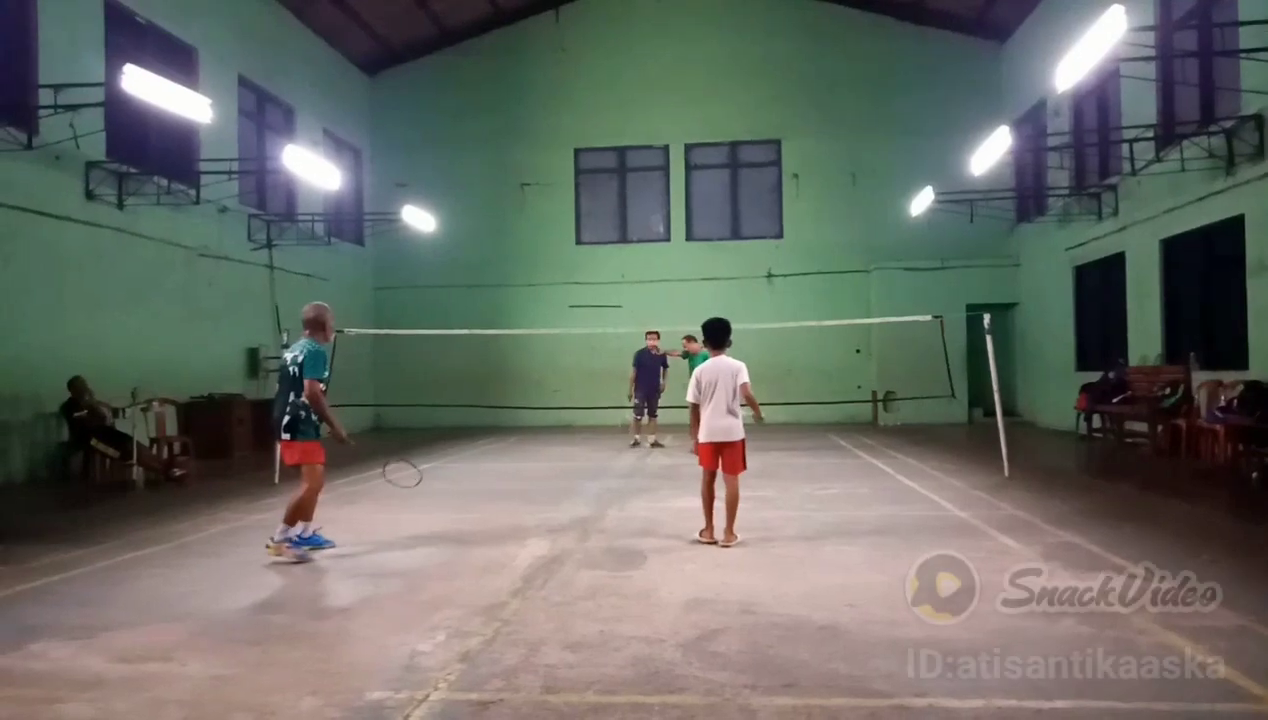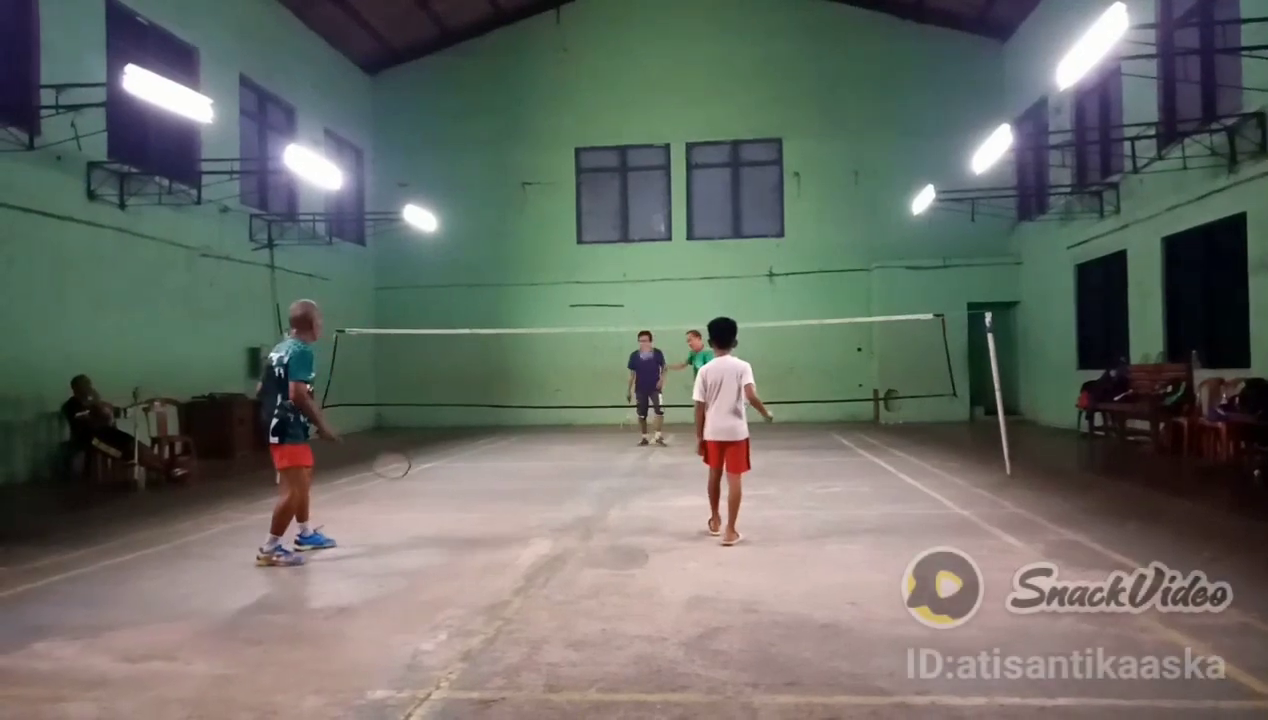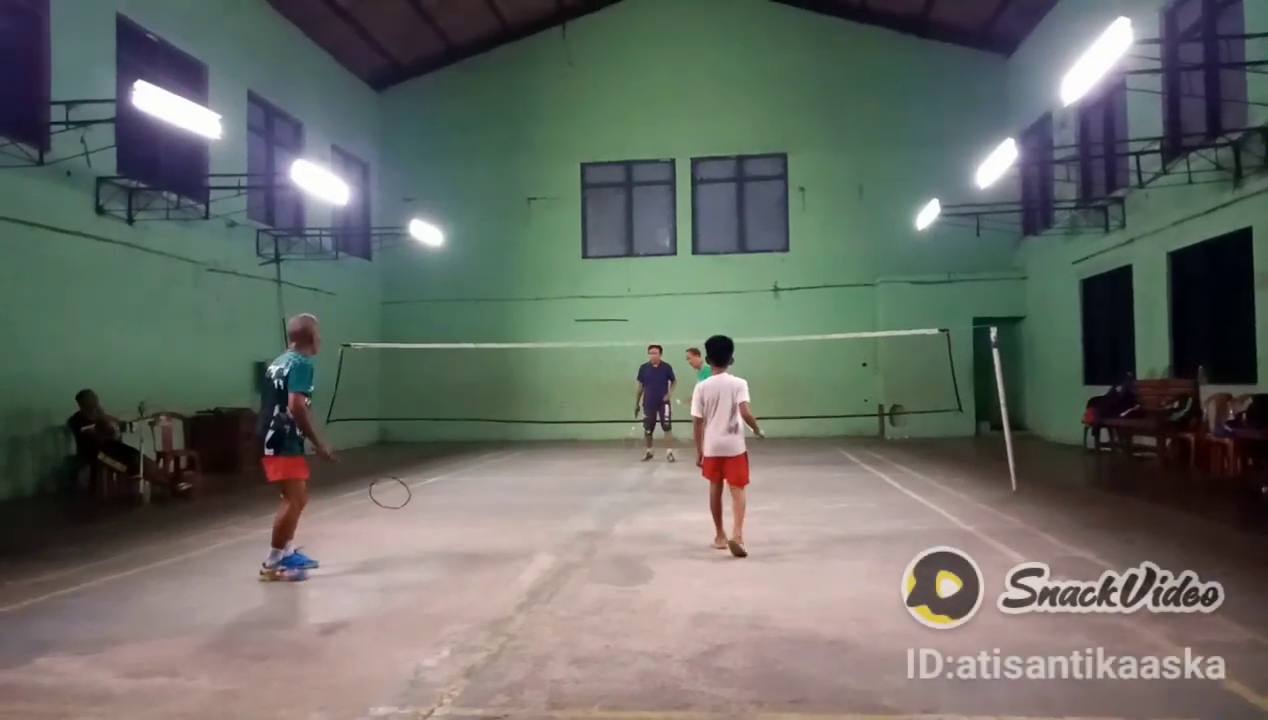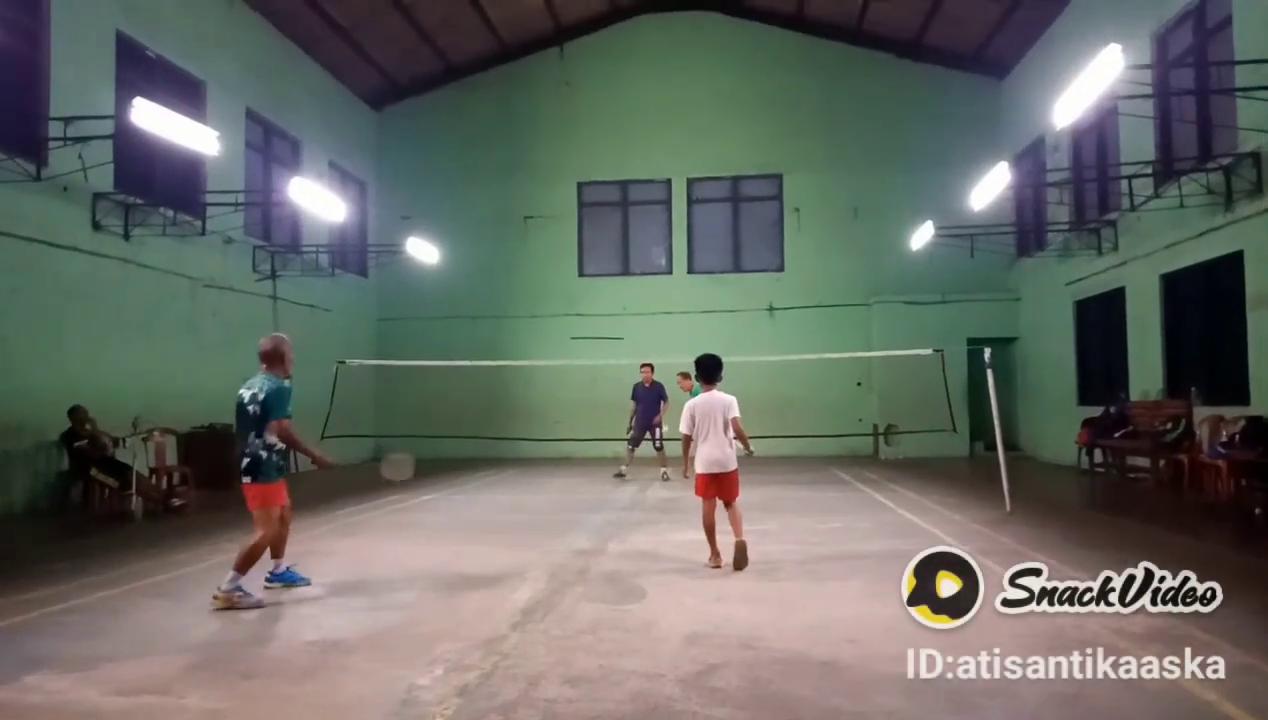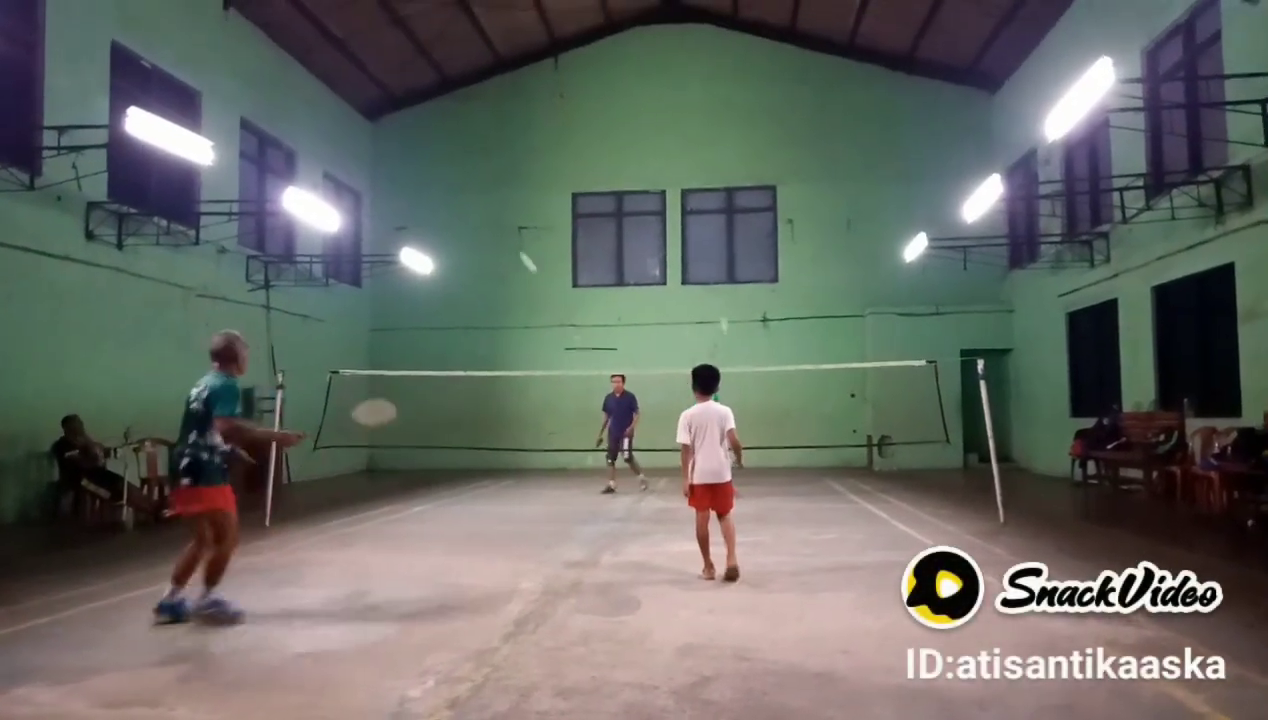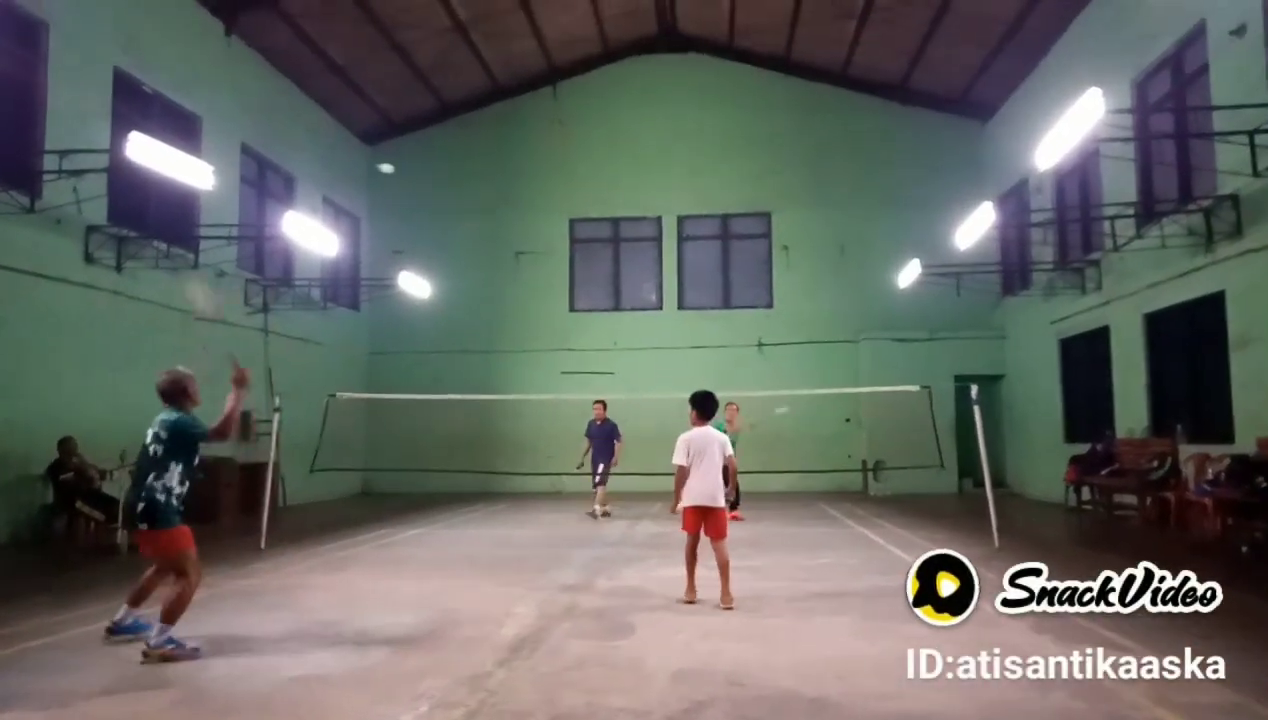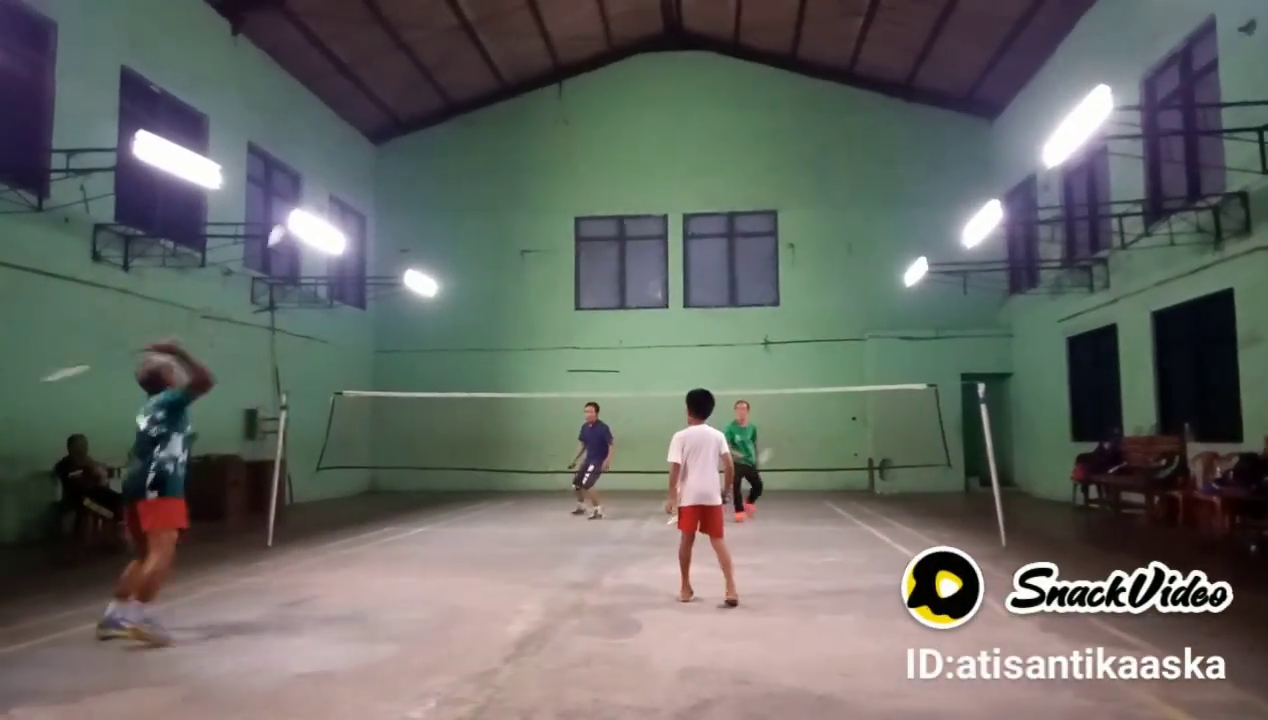
dt=0.4s
person 1, frame 1
left shoulder: (294, 350)
right shoulder: (316, 351)
left elbow: (282, 389)
right elbow: (312, 393)
right wrist: (335, 426)
left hip: (288, 424)
right hip: (300, 427)
left knee: (311, 480)
right knee: (313, 482)
left ankle: (305, 533)
right ankle: (280, 538)
person 1, frame 2
left shoulder: (279, 349)
right shoulder: (302, 351)
left elbow: (261, 390)
right elbow: (298, 394)
right wrist: (321, 425)
left hip: (279, 427)
right hip: (289, 430)
left knee: (303, 478)
right knee: (293, 489)
left ankle: (306, 533)
right ankle: (270, 549)
person 1, frame 3
left shoulder: (278, 363)
right shoulder: (302, 364)
right elbow: (297, 406)
right wrist: (318, 443)
left hip: (273, 440)
right hip: (285, 443)
left knee: (296, 498)
right knee: (294, 501)
left ankle: (287, 553)
right ankle: (272, 564)
person 1, frame 4
left shoulder: (249, 387)
right shoulder: (278, 388)
right elbow: (282, 431)
right wrist: (314, 455)
left hip: (253, 464)
right hip: (263, 468)
left knee: (283, 515)
right knee: (266, 530)
left ankle: (279, 570)
right ankle: (229, 588)
person 1, frame 5
left shoulder: (204, 384)
right shoulder: (226, 386)
right elbow: (228, 428)
left wrist: (234, 449)
right wrist: (275, 437)
left hip: (189, 468)
right hip: (205, 471)
left knee: (203, 539)
right knee: (227, 536)
left ankle: (172, 602)
right ankle: (205, 602)
person 1, frame 6
left shoulder: (167, 421)
right shoulder: (180, 423)
right elbow: (223, 431)
right wrist: (237, 390)
left hip: (150, 507)
right hip: (159, 512)
left knee: (165, 567)
right knee: (189, 576)
left ankle: (122, 621)
right ankle: (159, 642)
person 1, frame 7
left shoulder: (149, 409)
right shoulder: (170, 400)
right elbow: (205, 383)
right wrist: (179, 354)
left hip: (137, 487)
right hip: (159, 488)
left knee: (144, 556)
right knee: (161, 554)
left ankle: (113, 617)
right ankle: (138, 619)
person 2, frame 1
left shoulder: (700, 371)
right shoulder: (738, 366)
left elbow: (694, 408)
right elbow: (747, 395)
left wrist: (695, 436)
right wrist: (758, 413)
left hip: (708, 433)
right hip: (732, 432)
left knee: (708, 479)
right knee: (731, 480)
left ankle: (708, 530)
right ankle: (729, 533)
person 2, frame 2
left shoulder: (705, 370)
right shoulder: (742, 366)
left elbow: (699, 407)
right elbow: (751, 396)
left wrist: (699, 437)
right wrist: (766, 413)
left hip: (712, 432)
right hip: (736, 431)
left knee: (714, 475)
right knee: (734, 479)
left ankle: (715, 520)
right ankle: (730, 531)
person 2, frame 3
left shoulder: (702, 387)
right shoulder: (739, 384)
left elbow: (698, 422)
right elbow: (745, 414)
left wrist: (699, 450)
right wrist: (758, 431)
left hip: (712, 447)
right hip: (734, 446)
left knee: (716, 490)
right knee: (738, 491)
left ankle: (720, 535)
right ankle: (736, 534)
person 2, frame 4
left shoulder: (692, 405)
right shoulder: (729, 400)
left elbow: (686, 438)
right elbow: (737, 429)
left wrist: (686, 463)
right wrist: (747, 447)
left hip: (704, 463)
right hip: (727, 461)
left knee: (708, 508)
right knee: (731, 504)
left ankle: (714, 554)
right ankle: (739, 538)
person 2, frame 5
left shoulder: (688, 415)
right shoulder: (725, 411)
left elbow: (686, 449)
right elbow: (733, 441)
left wrist: (685, 479)
right wrist: (738, 459)
left hip: (699, 475)
right hip: (722, 473)
left knee: (702, 519)
right knee: (725, 516)
left ankle: (708, 566)
right ankle: (731, 558)
person 2, frame 6
left shoulder: (686, 438)
right shoulder: (722, 438)
left elbow: (681, 471)
right elbow: (733, 466)
left wrist: (676, 498)
left hip: (692, 498)
right hip: (715, 498)
left knee: (692, 542)
right knee: (719, 545)
left ankle: (691, 589)
right ankle: (726, 594)
person 2, frame 7
left shoulder: (681, 437)
right shoulder: (717, 436)
left elbow: (675, 468)
right elbow: (729, 465)
left wrist: (672, 496)
right wrist: (726, 489)
left hip: (688, 497)
right hip: (712, 496)
left knee: (687, 541)
right knee: (718, 542)
left ankle: (686, 589)
right ankle: (730, 588)
